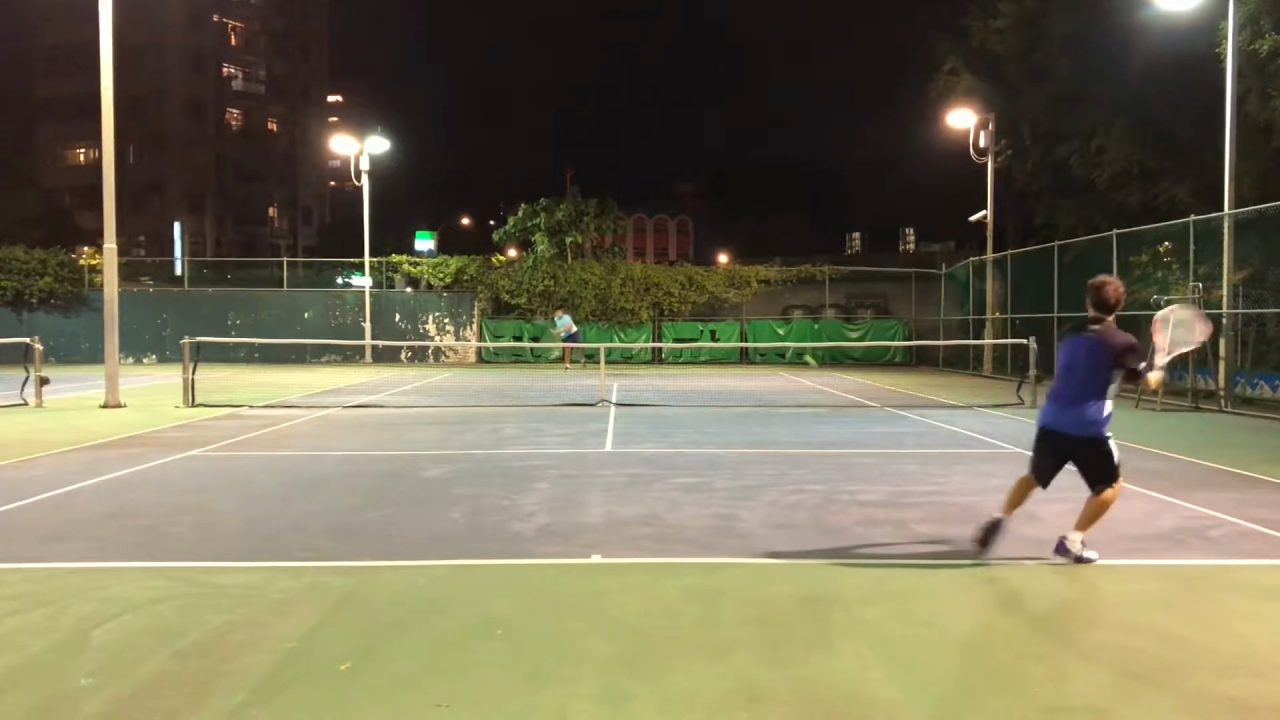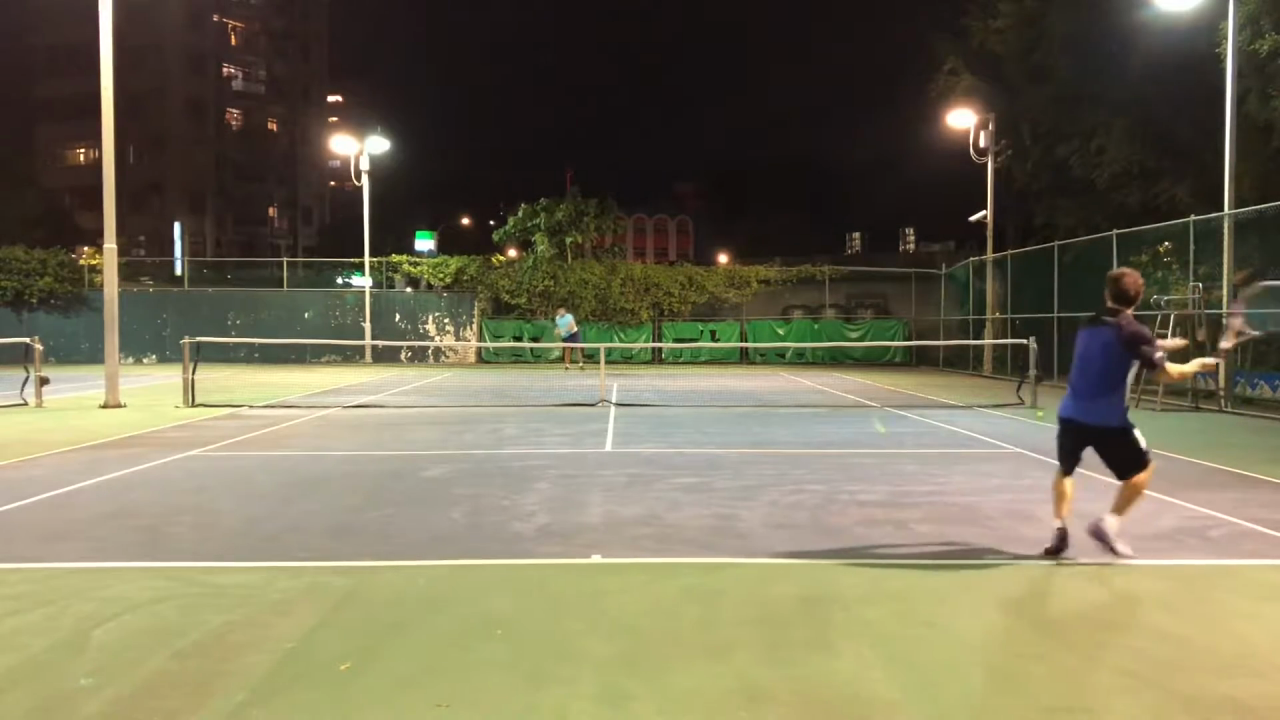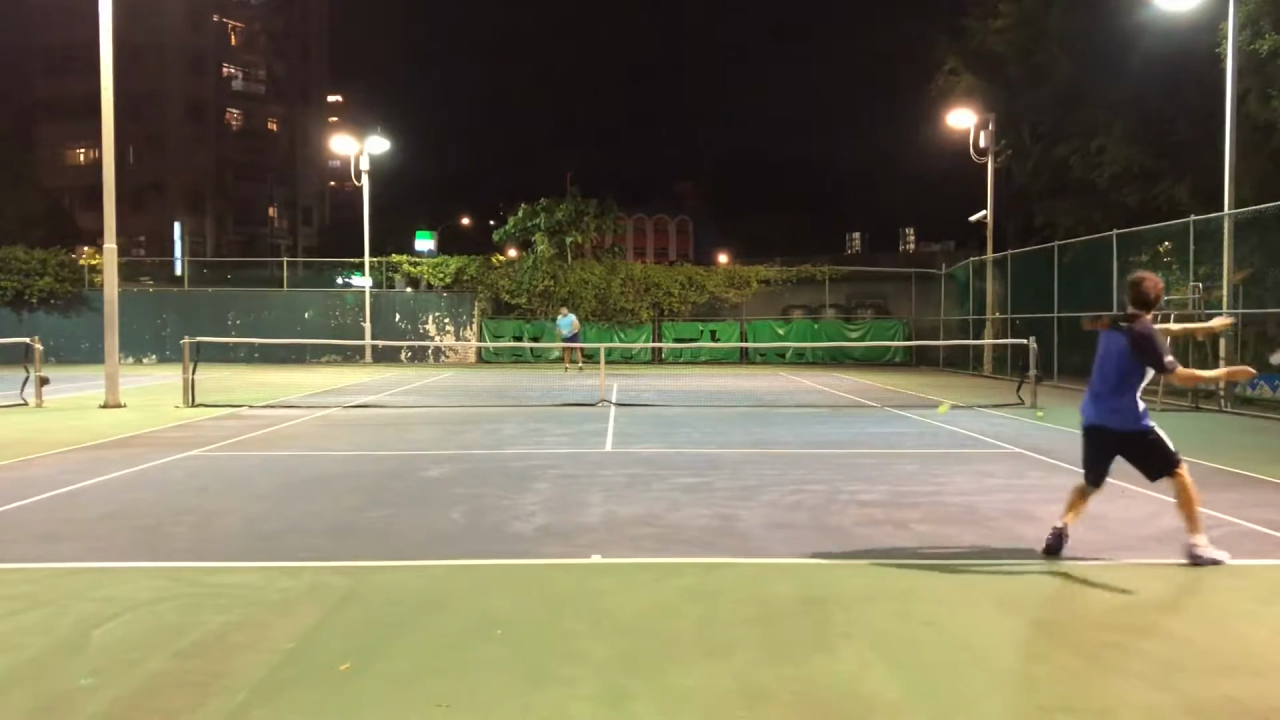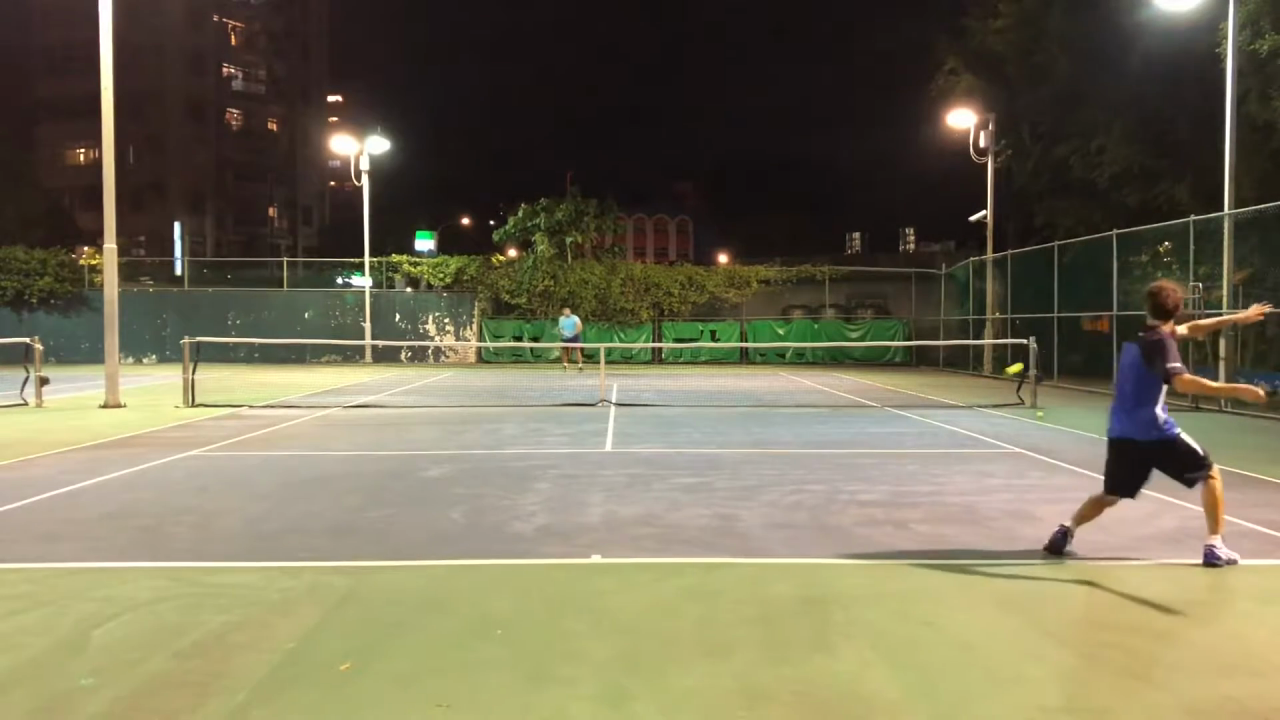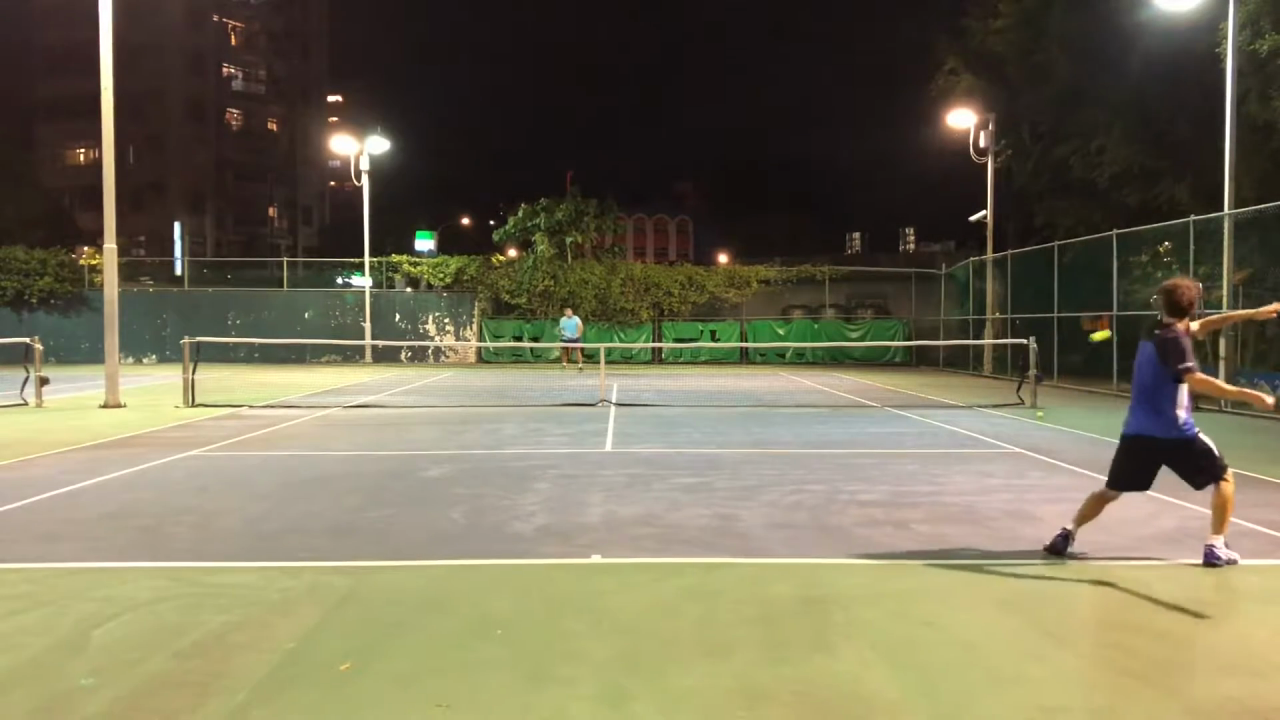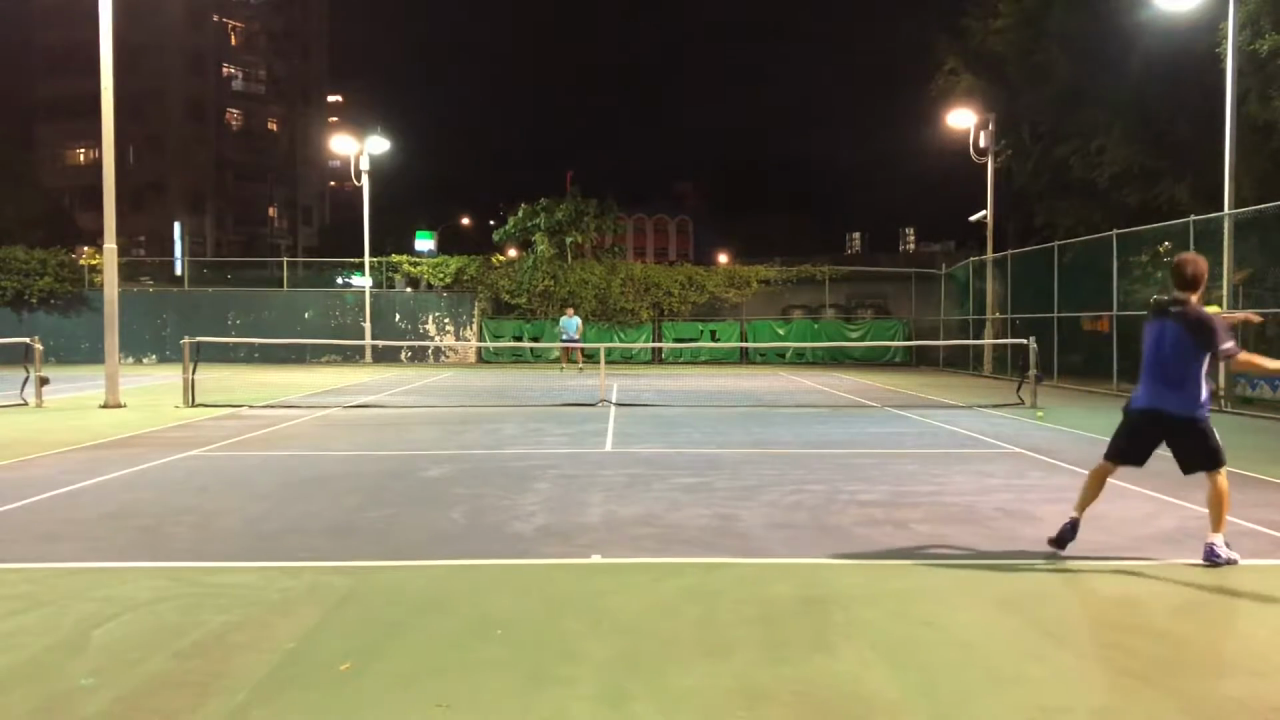
dt=0.1s
person 1, frame 1
left shoulder: (1071, 335)
right shoulder: (1124, 343)
right elbow: (1147, 383)
right wrist: (1156, 374)
left hip: (1052, 423)
right hip: (1090, 429)
left knee: (1032, 478)
right knee: (1109, 487)
left ankle: (998, 519)
right ankle: (1073, 541)
person 1, frame 2
left shoulder: (1089, 325)
right shoulder: (1134, 332)
right elbow: (1167, 374)
left wrist: (1159, 345)
right wrist: (1198, 364)
left hip: (1070, 415)
right hip: (1105, 420)
left knee: (1064, 473)
right knee: (1142, 471)
left ankle: (1059, 528)
right ankle: (1108, 523)
person 1, frame 3
left shoulder: (1112, 327)
right shoulder: (1146, 334)
right elbow: (1179, 376)
left wrist: (1204, 327)
right wrist: (1225, 373)
left hip: (1094, 421)
right hip: (1129, 423)
left knee: (1090, 484)
right knee: (1178, 474)
left ankle: (1061, 530)
right ankle: (1197, 543)
person 1, frame 4
left shoulder: (1140, 338)
right shoulder: (1160, 342)
left elbow: (1188, 329)
right elbow: (1181, 383)
left wrist: (1237, 318)
right wrist: (1236, 390)
left hip: (1121, 433)
right hip: (1155, 433)
left knee: (1110, 496)
right knee: (1210, 476)
left ankle: (1066, 531)
right ankle: (1214, 546)
person 1, frame 5
left shoulder: (1156, 332)
right shoulder: (1175, 340)
left elbow: (1197, 326)
right elbow: (1195, 381)
left wrist: (1252, 314)
right wrist: (1249, 396)
left hip: (1138, 431)
right hip: (1175, 433)
left knee: (1110, 490)
right knee: (1223, 479)
left ankle: (1067, 534)
right ankle: (1216, 545)
person 1, frame 6
left shoulder: (1157, 311)
right shoulder: (1204, 321)
right elbow: (1237, 361)
left wrist: (1227, 320)
left hip: (1145, 406)
right hip: (1186, 411)
left knee: (1107, 466)
right knee: (1217, 472)
left ankle: (1073, 522)
right ankle: (1216, 543)
